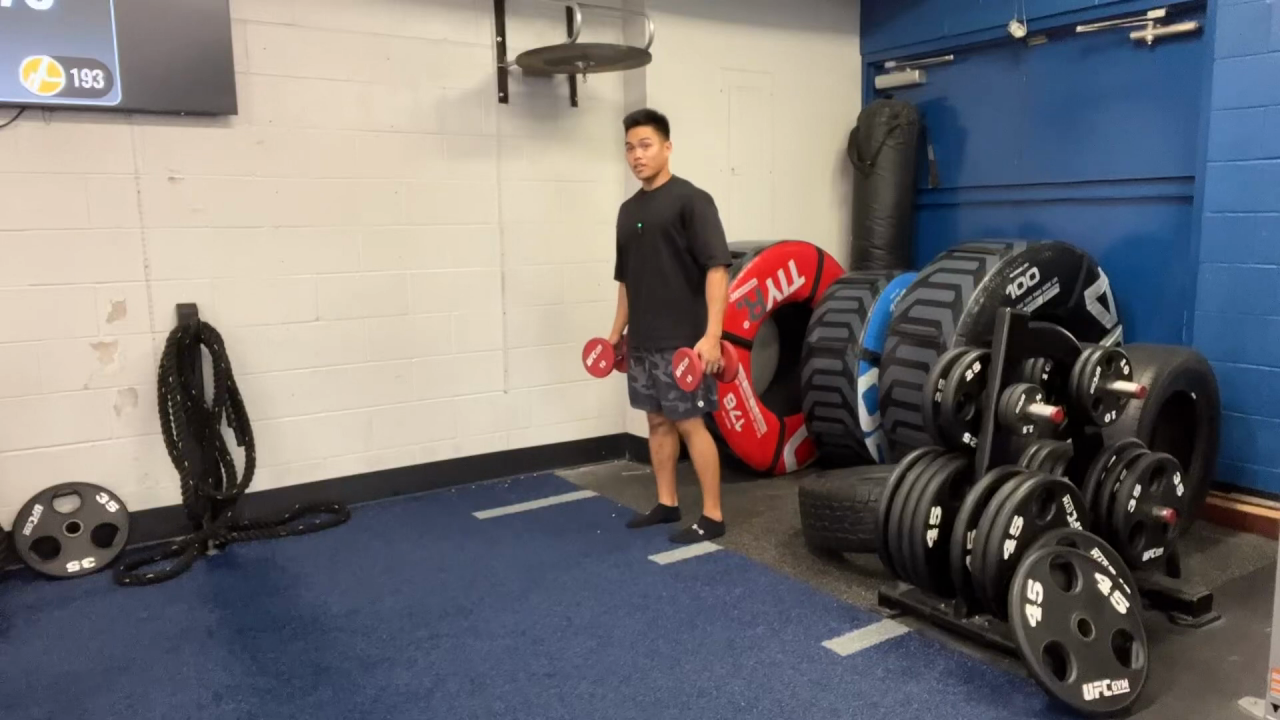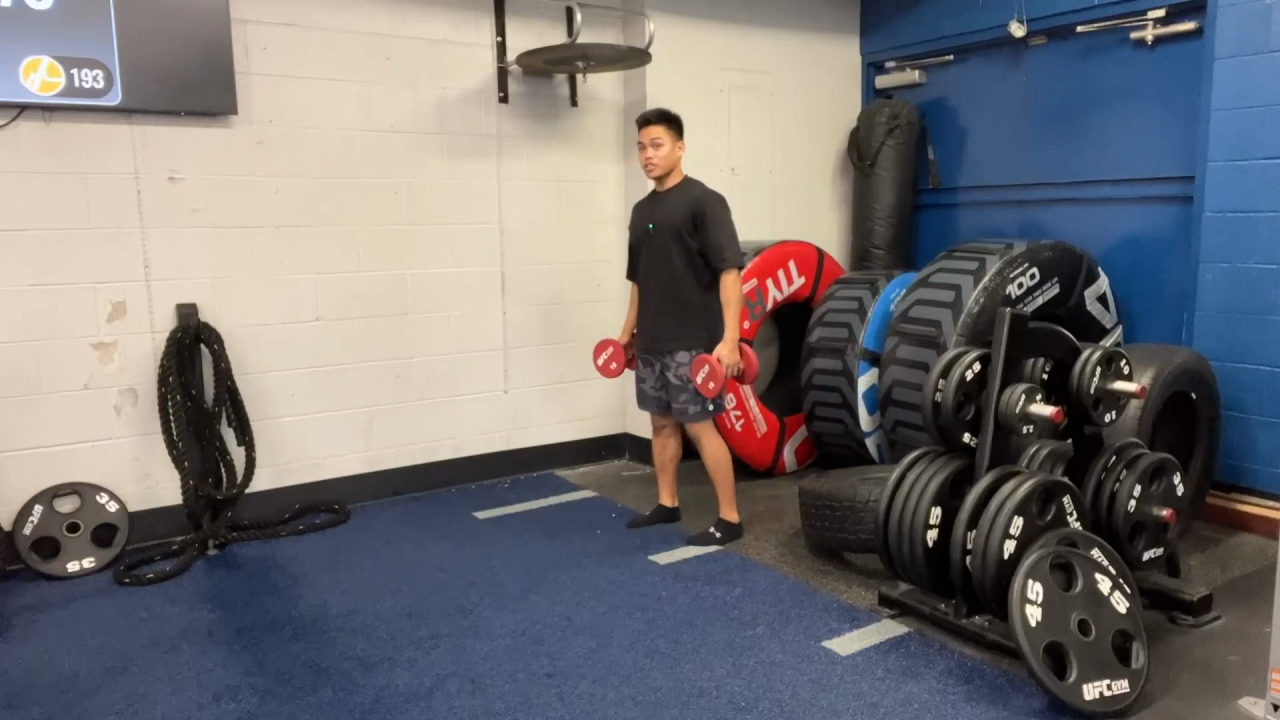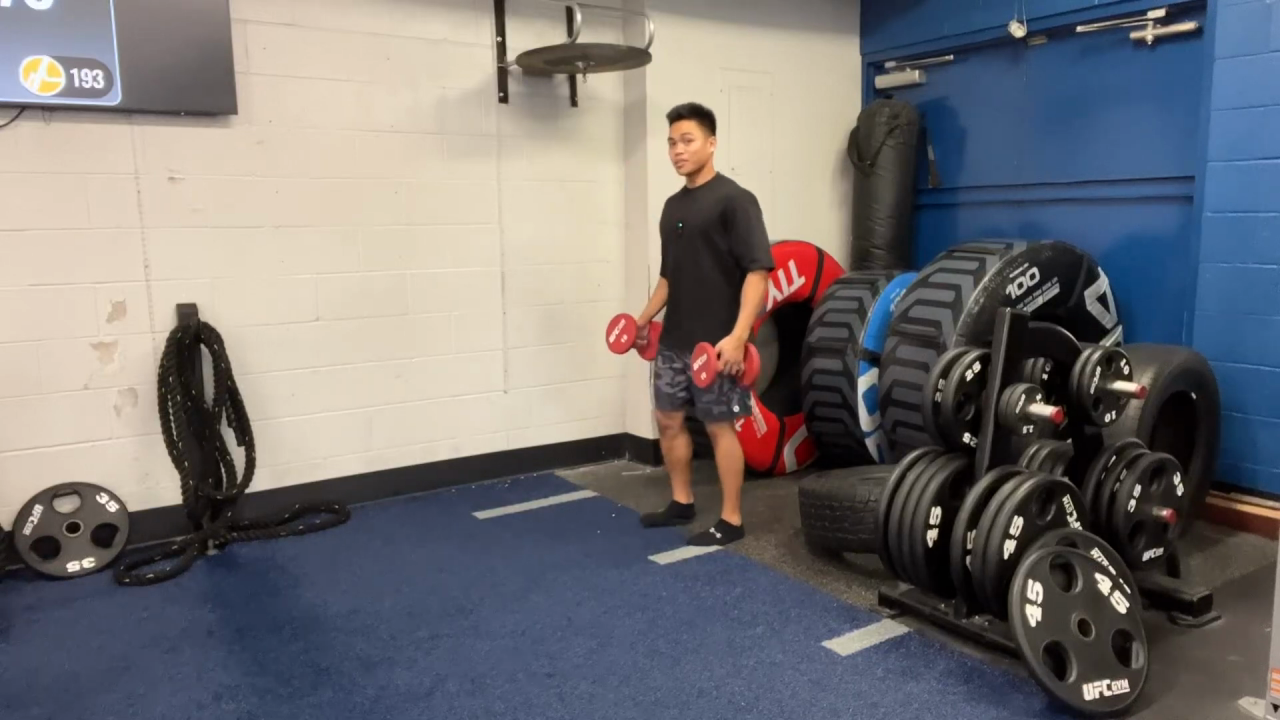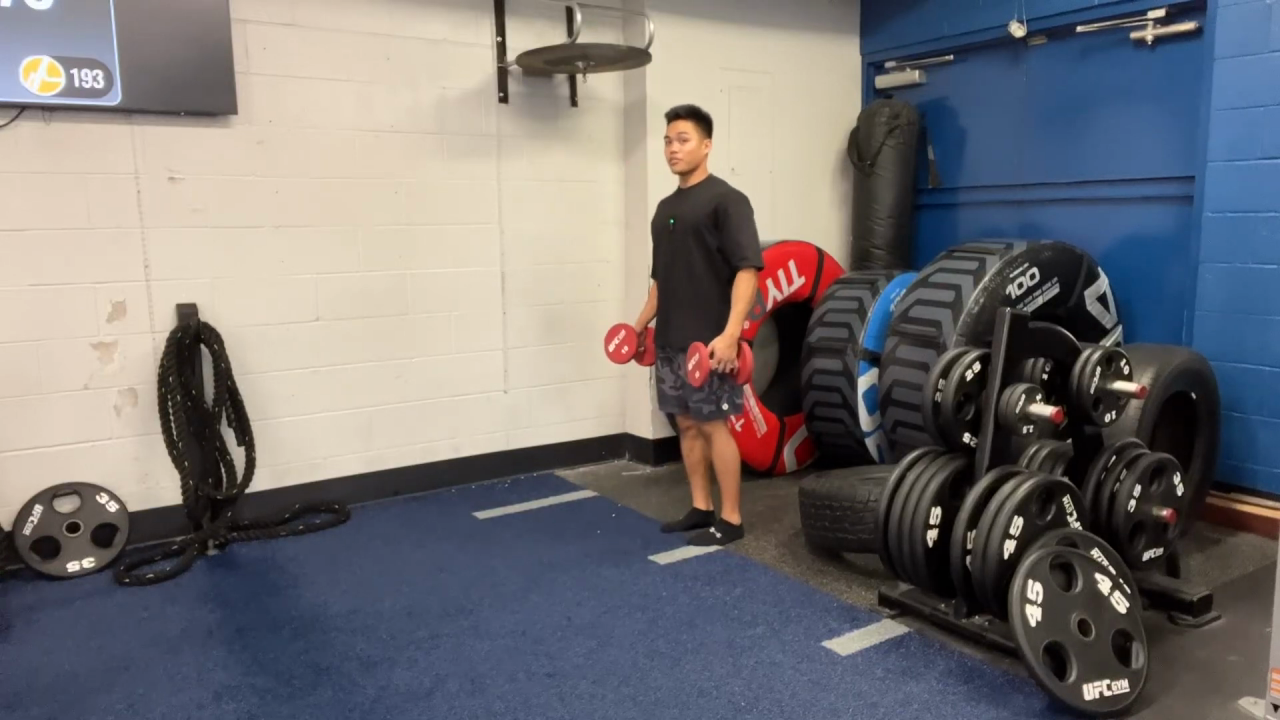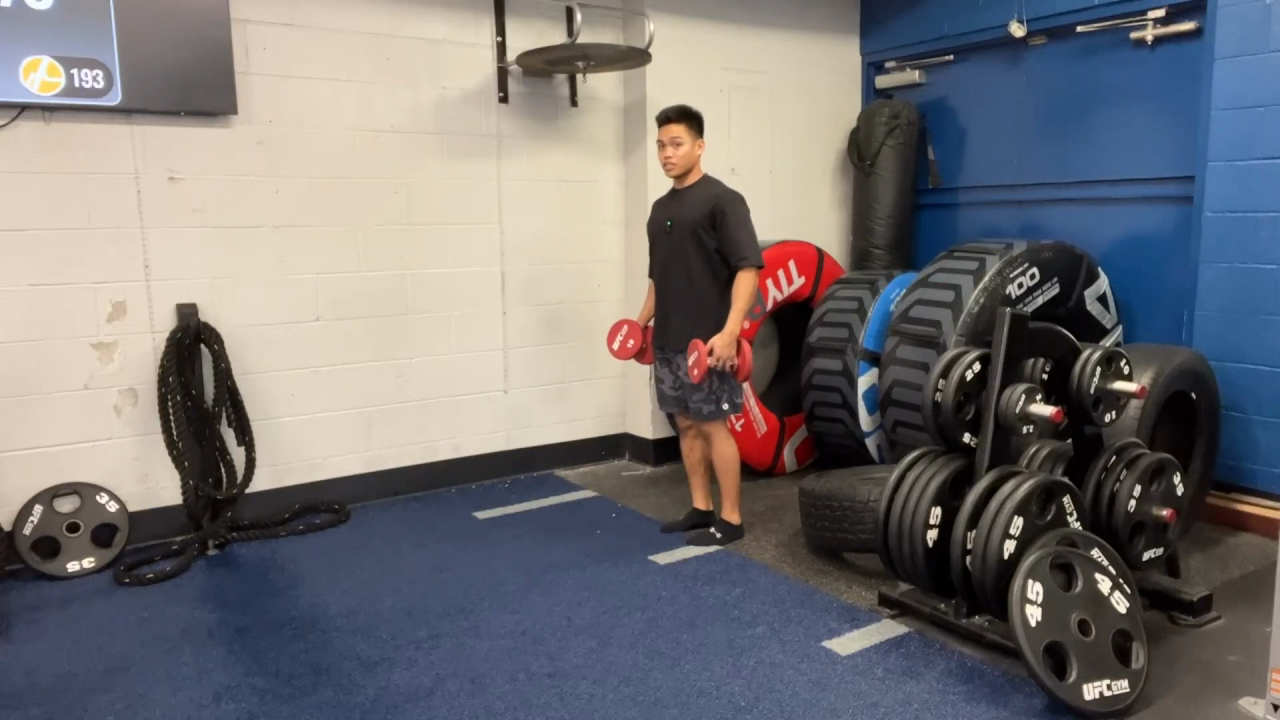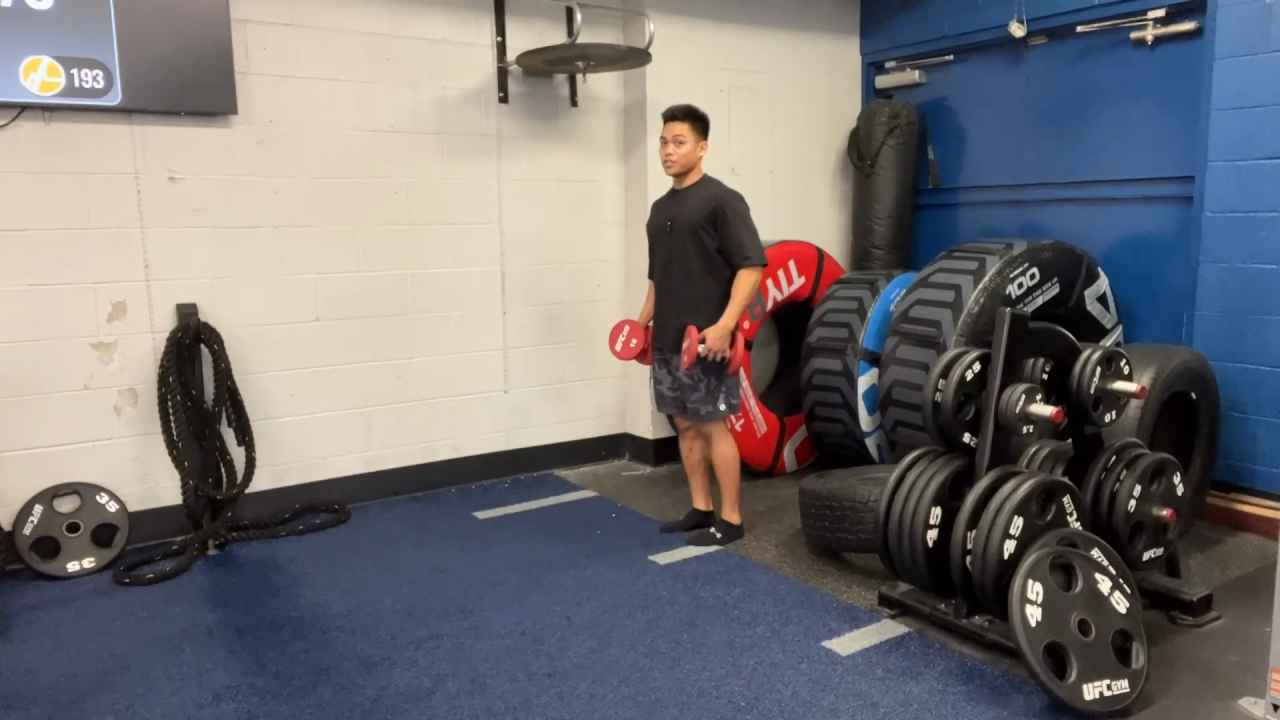
dt=0.5s
person 1, frame 1
left shoulder: (691, 200)
right shoulder: (629, 209)
left elbow: (716, 268)
left wrist: (712, 335)
right wrist: (617, 331)
left hip: (682, 340)
right hip: (643, 341)
left knee: (690, 424)
right knee: (658, 421)
left ankle: (712, 516)
right ankle: (666, 504)
person 1, frame 2
left shoulder: (703, 201)
right shoulder: (642, 210)
left elbow: (730, 270)
left wrist: (730, 337)
right wrist: (628, 330)
left hip: (692, 341)
right hip: (652, 341)
left knee: (699, 425)
right knee: (662, 422)
left ankle: (730, 518)
right ankle: (667, 504)
person 1, frame 3
left shoulder: (734, 200)
right shoulder: (673, 205)
left elbow: (758, 271)
left wrist: (738, 335)
right wrist: (645, 316)
left hip: (716, 342)
right hip: (675, 339)
left knee: (719, 427)
right knee: (668, 420)
left ankle: (731, 520)
right ankle: (681, 501)
person 1, frame 4
left shoulder: (726, 200)
right shoulder: (665, 207)
left elbow: (748, 269)
left wrist: (731, 333)
right wrist: (641, 323)
left hip: (708, 341)
right hip: (670, 340)
left knee: (713, 425)
right knee: (687, 424)
left ankle: (731, 520)
right ankle: (701, 509)
person 1, frame 5
left shoulder: (722, 200)
right shoulder: (661, 207)
left elbow: (748, 267)
left wrist: (730, 331)
right wrist: (642, 321)
left hip: (706, 340)
right hip: (668, 340)
left knee: (713, 425)
right knee: (686, 424)
left ankle: (731, 519)
right ankle: (700, 509)
person 1, frame 6
left shoulder: (722, 200)
right shoulder: (660, 207)
left elbow: (752, 265)
left wrist: (725, 324)
right wrist: (642, 322)
left hip: (705, 341)
right hip: (667, 341)
left knee: (713, 426)
right knee: (684, 425)
left ankle: (730, 519)
right ankle: (700, 509)
